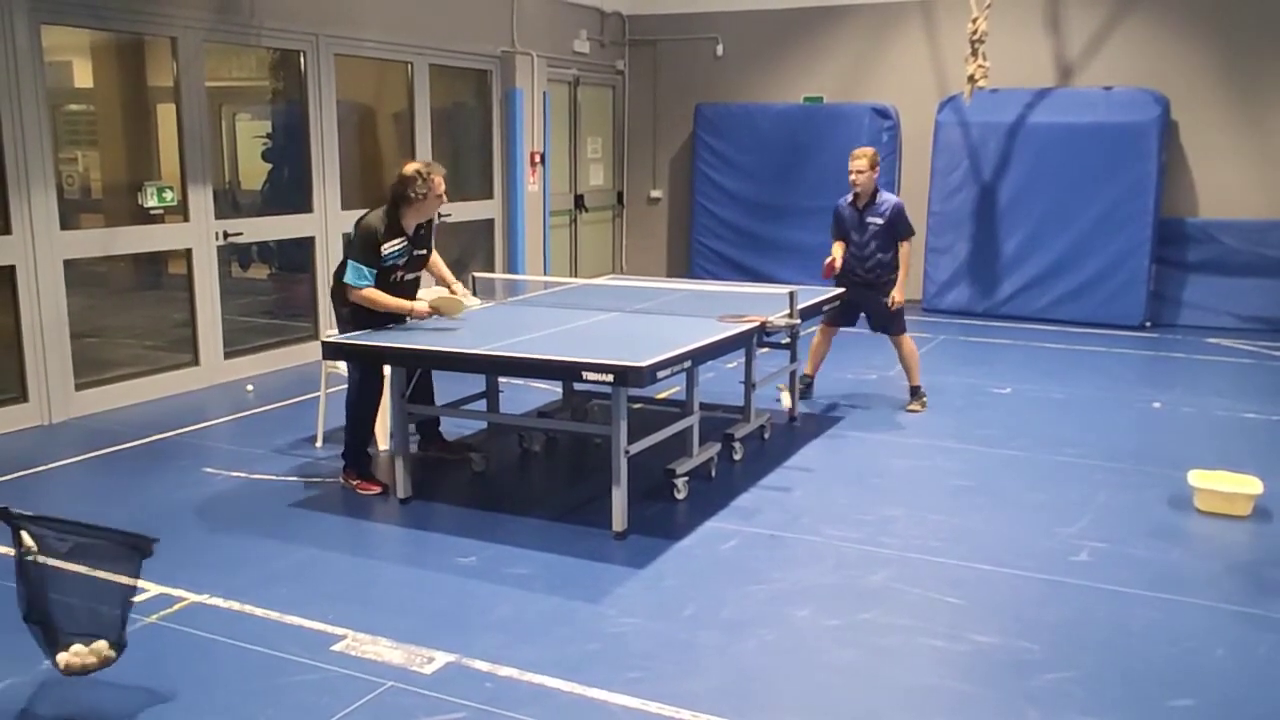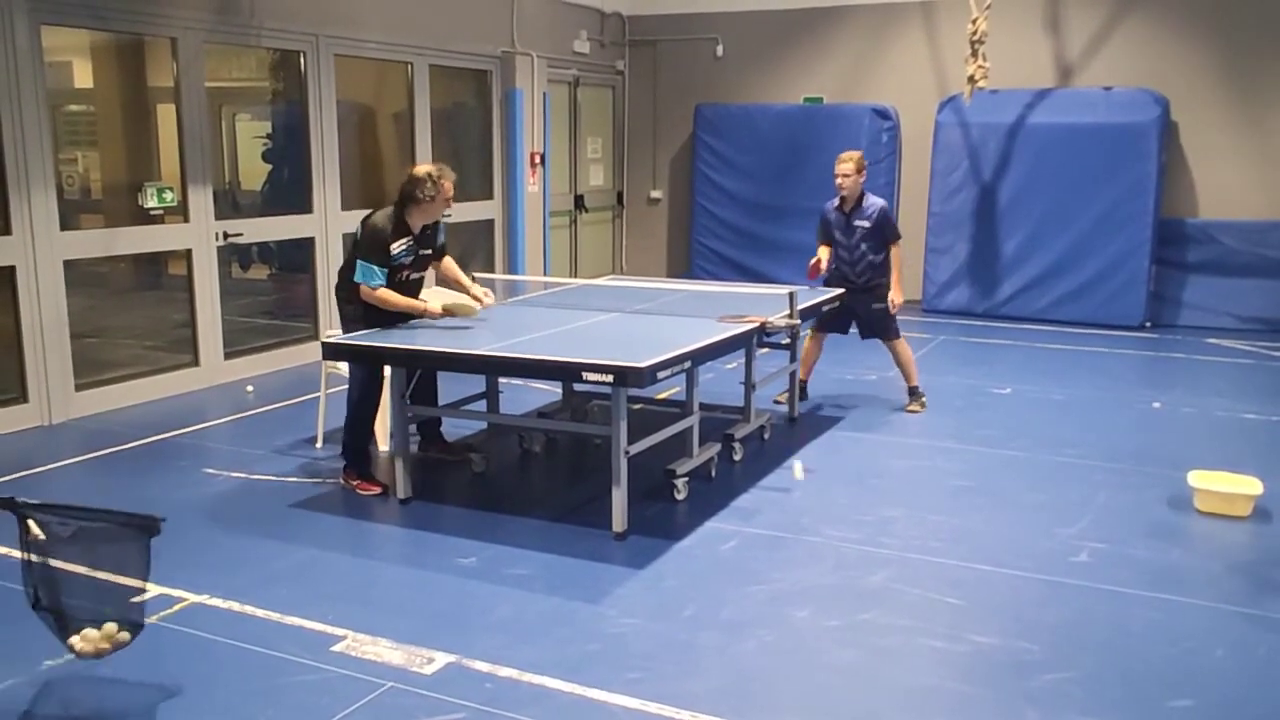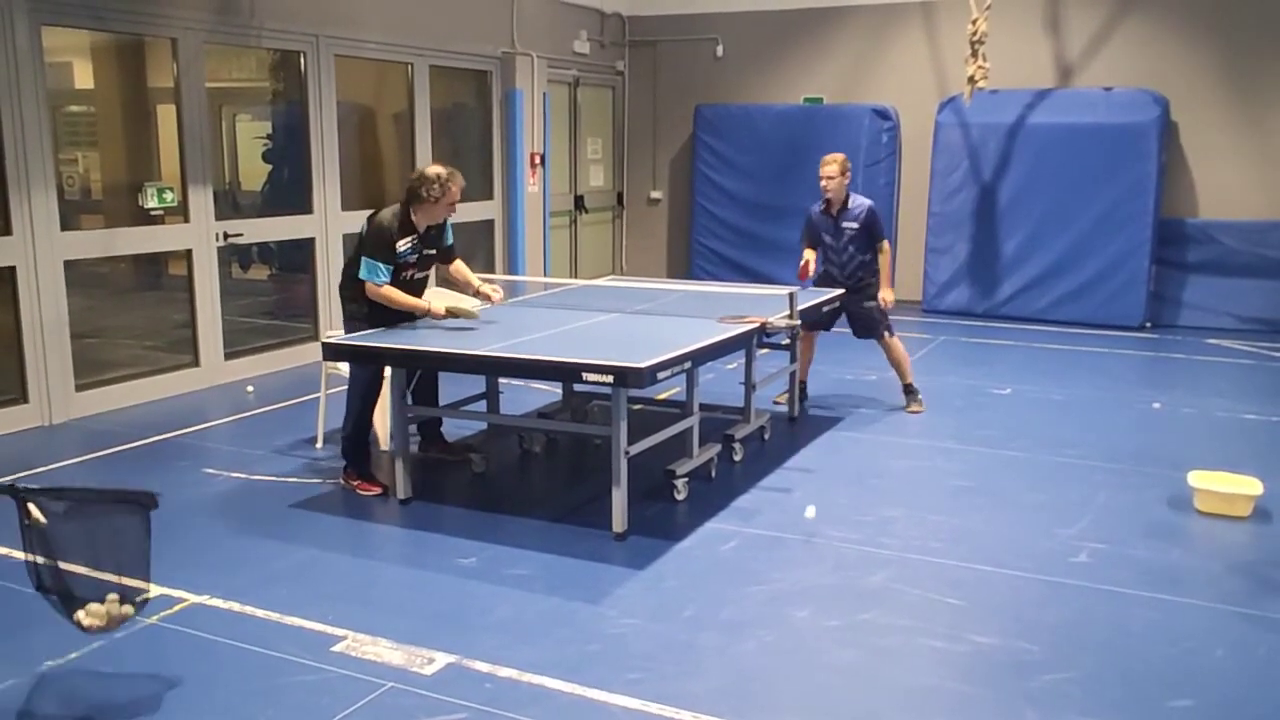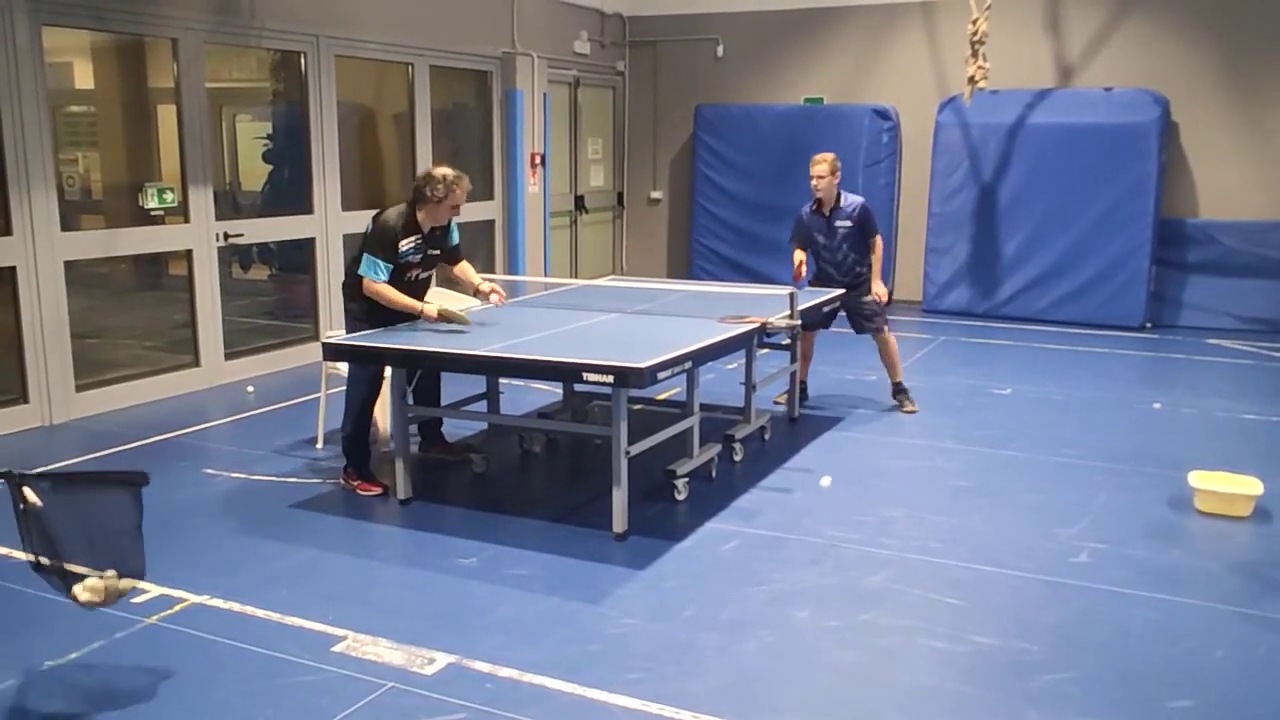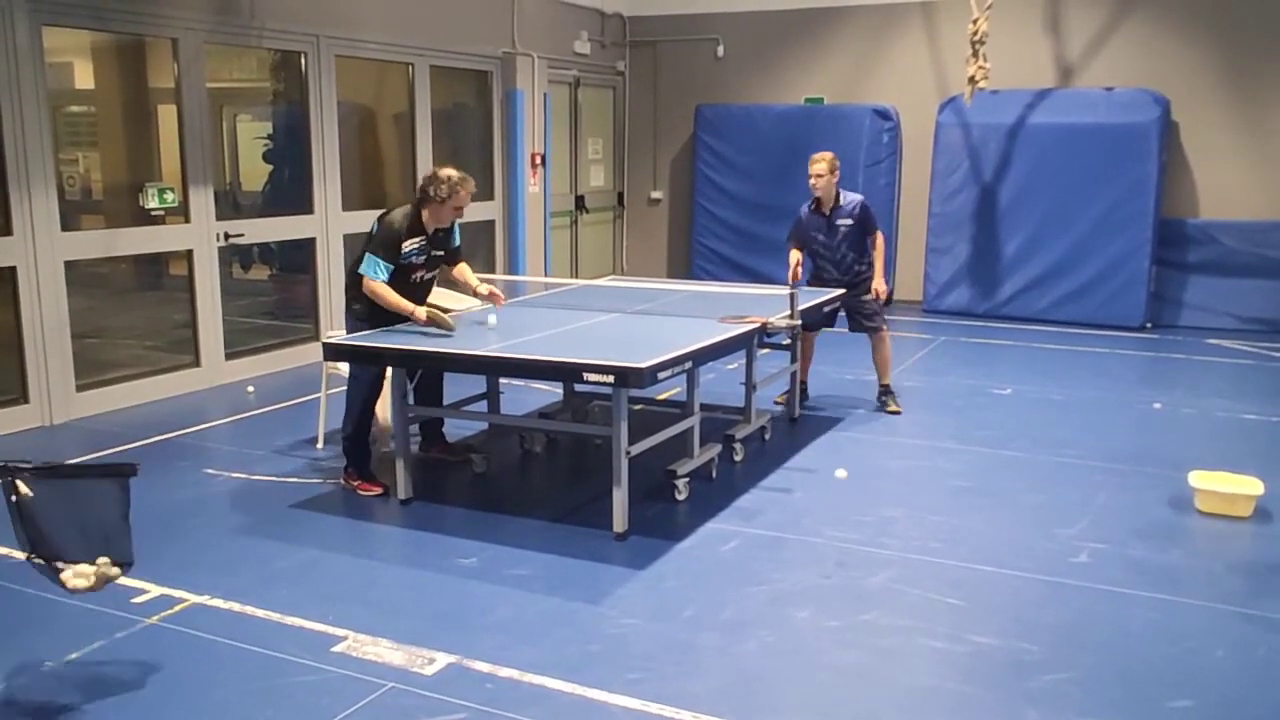
dt=0.1s
person 1, frame 1
left shoulder: (425, 222)
right shoulder: (373, 229)
right elbow: (357, 292)
left wrist: (452, 283)
right wrist: (410, 307)
left hip: (397, 309)
right hip: (359, 313)
left knee: (420, 369)
right knee: (367, 384)
left ankle: (430, 438)
right ankle: (355, 467)
person 1, frame 2
left shoulder: (432, 224)
right shoulder: (379, 228)
left elbow: (440, 258)
right elbow: (370, 291)
left wrist: (469, 287)
right wrist: (422, 308)
left hip: (404, 309)
right hip: (364, 311)
left knee: (422, 369)
right knee: (368, 382)
left ankle: (431, 439)
right ankle: (355, 468)
person 1, frame 3
left shoulder: (439, 225)
right shoulder: (385, 226)
left elbow: (450, 261)
right elbow: (375, 289)
left wrist: (479, 287)
right wrist: (426, 308)
left hip: (408, 308)
right hip: (366, 310)
left knee: (425, 369)
right knee: (367, 383)
left ankle: (431, 439)
right ankle: (355, 467)
person 1, frame 4
left shoulder: (445, 226)
right shoulder: (389, 225)
left elbow: (456, 262)
right elbow: (372, 286)
left wrist: (480, 285)
right wrist: (421, 309)
left hip: (409, 308)
right hip: (368, 309)
left knee: (427, 368)
right knee: (366, 382)
left ankle: (432, 439)
right ankle: (355, 467)
person 1, frame 5
left shoulder: (447, 227)
right shoulder: (395, 226)
left elbow: (455, 262)
right elbow: (371, 284)
left wrist: (478, 287)
right wrist: (413, 311)
left hip: (411, 308)
right hip: (369, 309)
left knee: (429, 368)
right knee: (367, 382)
left ankle: (432, 439)
right ankle: (355, 468)
person 2, frame 1
left shoulder: (891, 206)
right shoulder: (842, 206)
left elbow: (905, 245)
left wrist: (899, 285)
right wrist: (837, 256)
left hip: (881, 284)
right hip: (848, 281)
left knee: (899, 337)
right knee: (825, 327)
left ankle: (916, 392)
right ankle: (806, 382)
person 2, frame 2
left shoulder: (878, 209)
right shoulder: (829, 211)
left elbow: (894, 247)
left wrist: (895, 287)
right wrist: (822, 258)
left hip: (873, 288)
right hip: (838, 285)
left knee: (893, 339)
right knee: (816, 333)
left ankle: (915, 392)
right ankle: (800, 387)
person 2, frame 3
left shoulder: (865, 209)
right shoulder: (815, 214)
left elbow: (882, 247)
right elbow: (810, 246)
left wrist: (885, 286)
right wrist: (808, 260)
left hip: (863, 287)
right hip: (828, 285)
left knee: (886, 338)
right knee: (806, 331)
left ankle: (911, 390)
right ankle: (800, 387)
person 2, frame 4
left shoulder: (857, 207)
right shoulder: (807, 214)
left elbow: (875, 242)
right elbow: (800, 246)
left wrist: (877, 280)
right wrist: (800, 260)
left hip: (859, 283)
right hip: (824, 283)
left knee: (882, 333)
right knee: (805, 331)
left ankle: (899, 389)
right ankle: (800, 388)
person 2, frame 5
left shoulder: (857, 205)
right shoulder: (806, 213)
left elbow: (876, 238)
right elbow: (796, 246)
left wrist: (878, 276)
right wrist: (794, 263)
left hip: (859, 283)
right hip: (823, 283)
left knee: (879, 332)
right knee: (805, 332)
left ankle: (884, 391)
right ankle: (801, 388)
